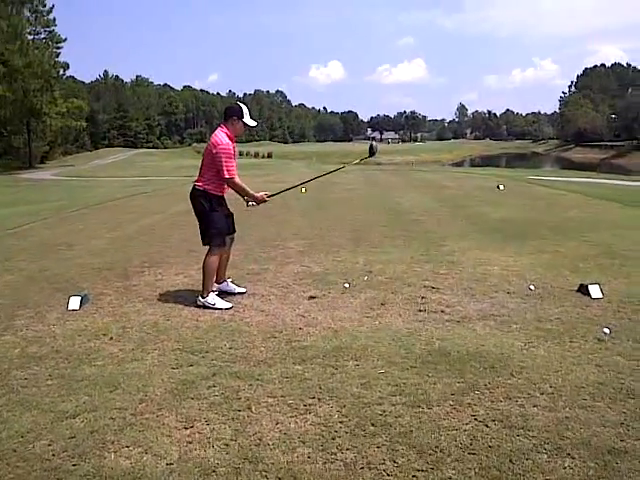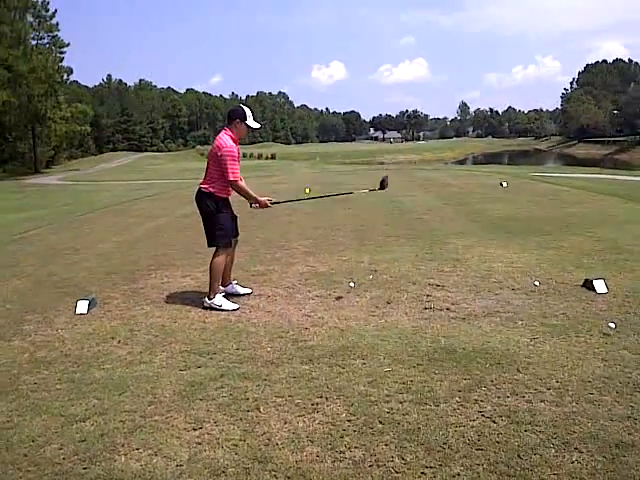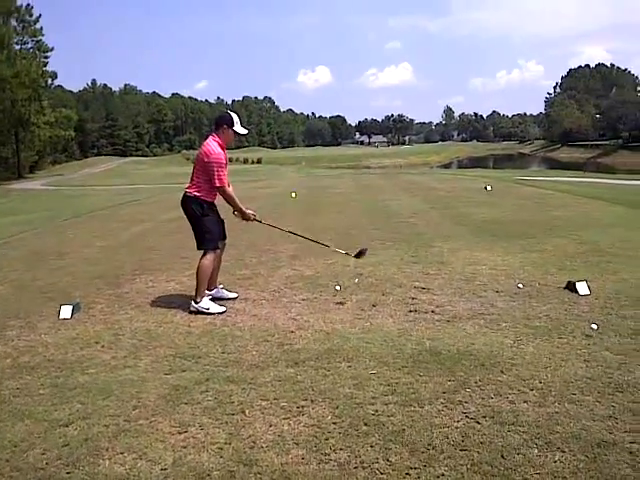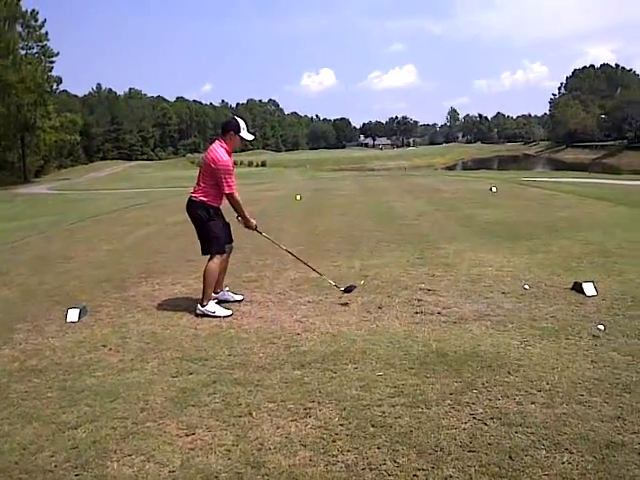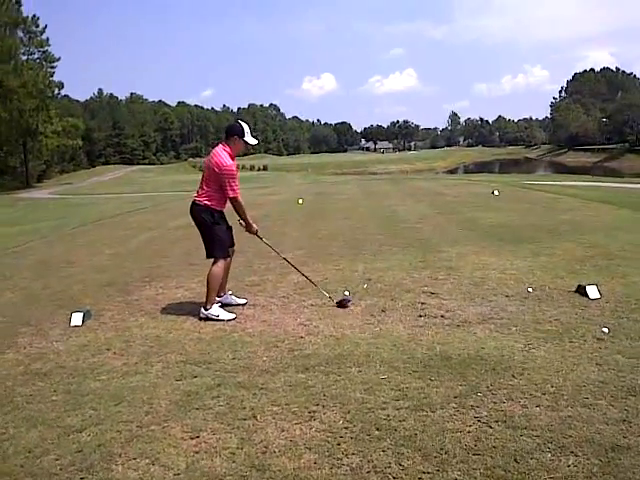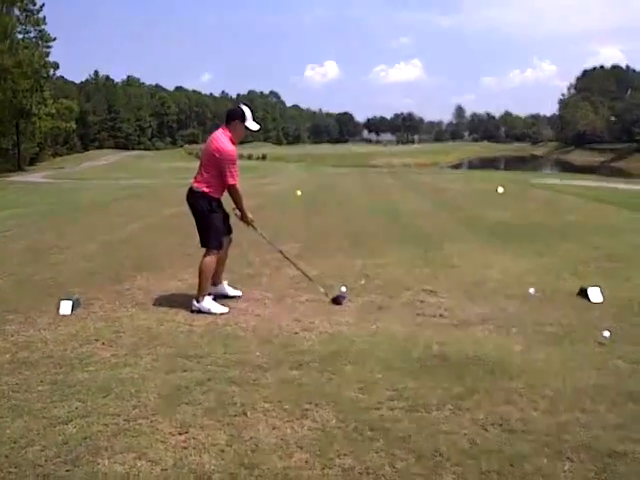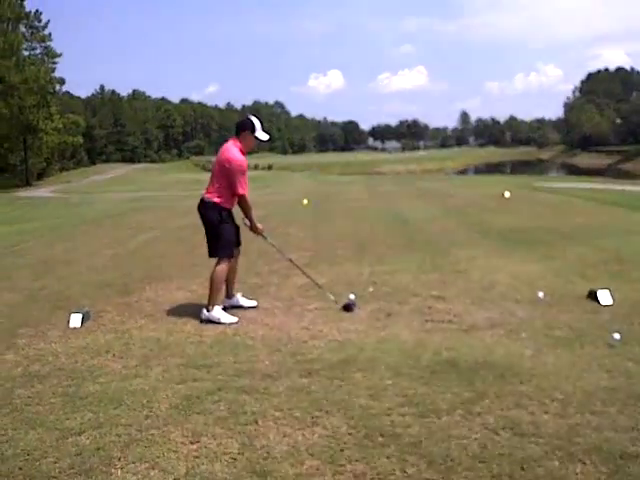
dt=0.2s
person 1, frame 1
left shoulder: (224, 138)
right shoulder: (223, 143)
left elbow: (230, 176)
right elbow: (231, 180)
left wrist: (246, 195)
right wrist: (253, 196)
left hip: (214, 196)
right hip: (207, 197)
left knee: (227, 238)
right knee: (216, 246)
left ankle: (220, 282)
right ankle: (206, 295)
person 1, frame 2
left shoulder: (228, 141)
right shoulder: (228, 145)
left elbow: (236, 178)
right elbow: (234, 183)
left wrist: (251, 198)
right wrist: (256, 199)
left hip: (218, 198)
right hip: (212, 199)
left knee: (231, 242)
right knee: (223, 247)
left ankle: (226, 285)
right ankle: (212, 297)
person 1, frame 3
left shoulder: (215, 146)
right shoulder: (215, 152)
left elbow: (224, 184)
right elbow: (223, 189)
left wrist: (237, 207)
right wrist: (242, 210)
left hip: (204, 202)
right hip: (197, 203)
left knee: (219, 244)
right knee: (211, 250)
left ankle: (212, 289)
right ankle: (199, 300)
person 1, frame 4
left shoulder: (218, 149)
right shoulder: (222, 159)
left elbow: (230, 191)
right elbow: (231, 195)
left wrist: (240, 214)
right wrist: (246, 219)
left hip: (208, 206)
right hip: (203, 207)
left knee: (226, 247)
right knee: (217, 253)
left ankle: (218, 291)
right ankle: (205, 304)
person 1, frame 5
left shoulder: (220, 152)
right shoulder: (226, 163)
left elbow: (231, 196)
right elbow: (235, 198)
left wrist: (242, 218)
right wrist: (248, 223)
left hip: (211, 209)
right hip: (207, 211)
left knee: (228, 251)
right knee: (221, 257)
left ankle: (221, 295)
right ankle: (209, 308)
person 1, frame 6
left shoulder: (218, 136)
right shoulder: (227, 148)
right elbow: (232, 186)
left wrist: (239, 208)
right wrist: (244, 213)
left hip: (207, 196)
right hip: (204, 198)
left knee: (225, 238)
right knee: (214, 248)
left ankle: (217, 285)
right ankle: (201, 300)
person 1, frame 7
left shoulder: (230, 148)
right shoulder: (237, 158)
right elbow: (242, 195)
left wrist: (246, 217)
right wrist: (252, 222)
left hip: (219, 207)
right hip: (215, 209)
left knee: (233, 252)
right knee: (224, 258)
left ankle: (231, 297)
right ankle: (211, 309)
